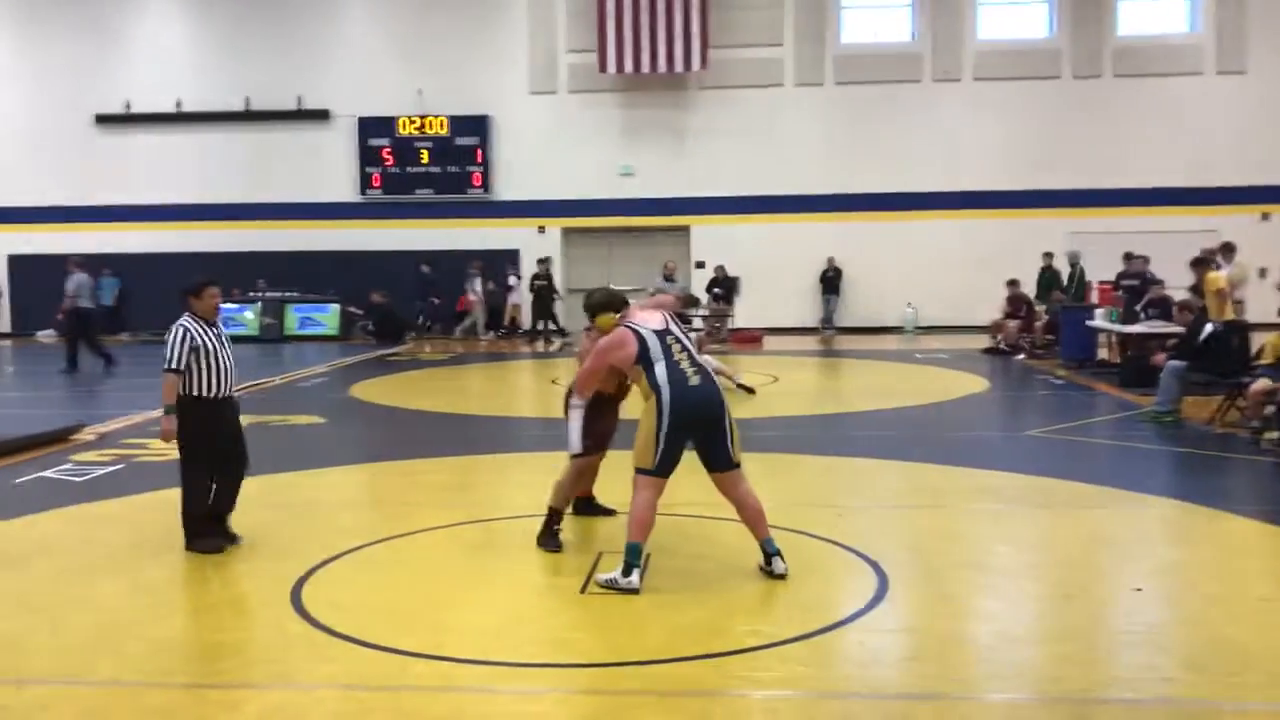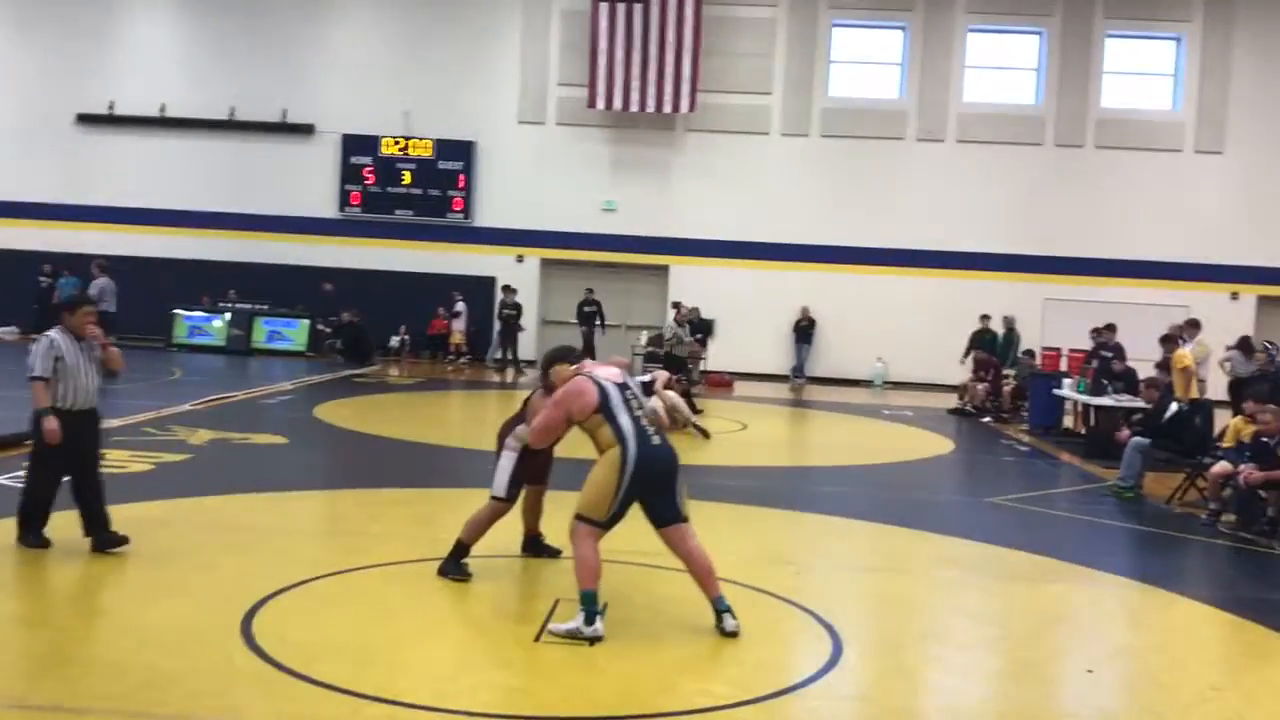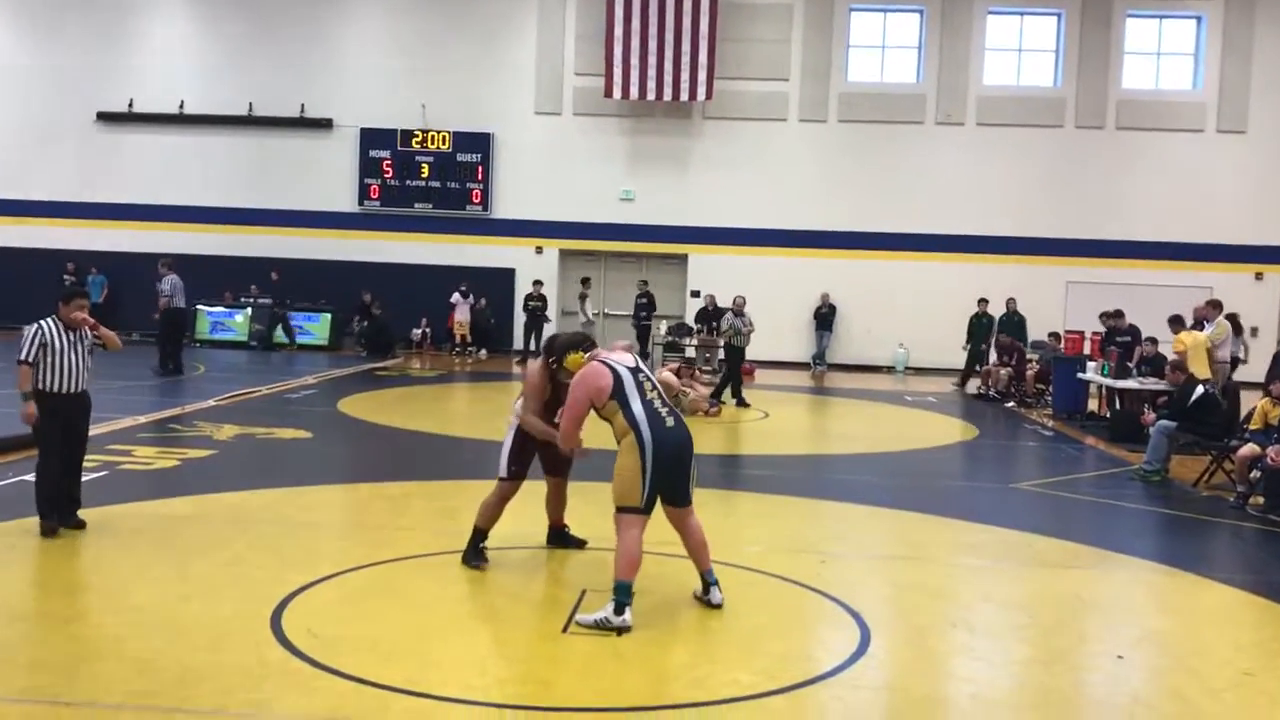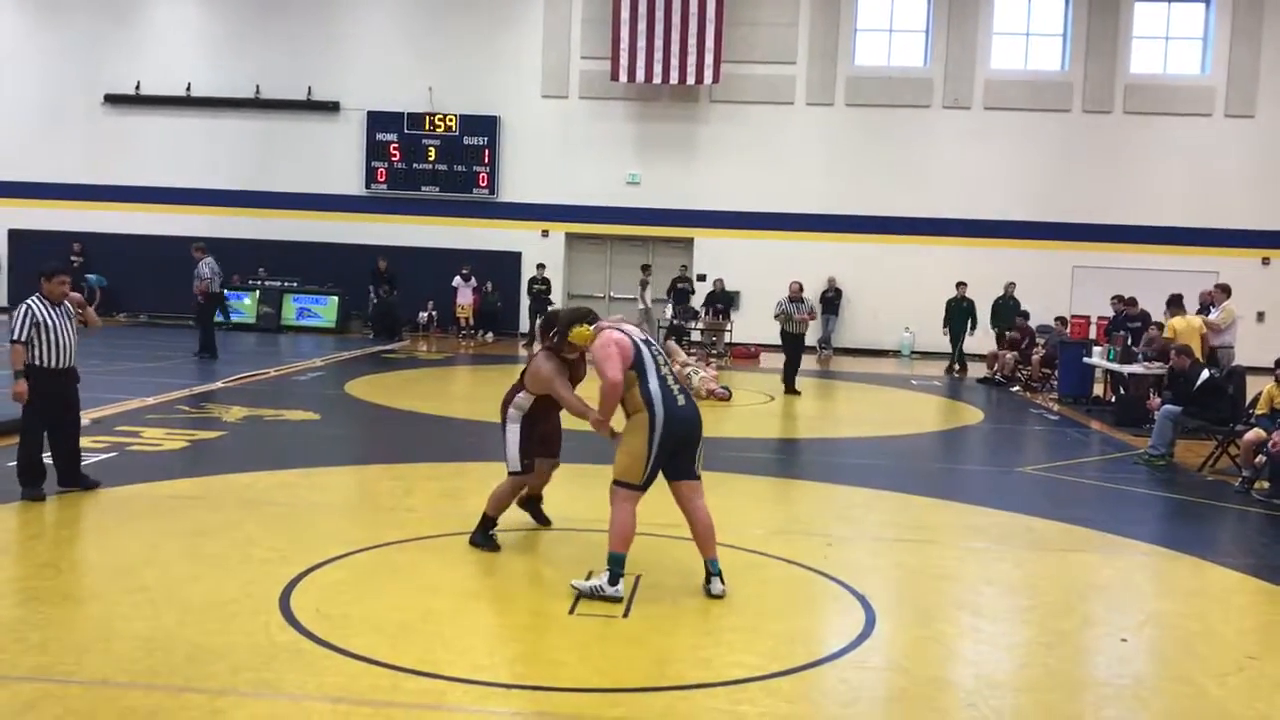
dt=1s
person 1, frame 1
left shoulder: (613, 342)
right shoulder: (662, 313)
left elbow: (582, 389)
left hip: (670, 404)
right hip: (710, 396)
left knee: (646, 488)
right knee: (734, 482)
left ankle: (630, 572)
right ankle: (773, 558)
person 1, frame 2
left shoulder: (572, 390)
right shoulder: (614, 371)
left elbow: (536, 439)
left wrist: (548, 411)
left hip: (627, 458)
right hip: (663, 454)
left knee: (584, 533)
right knee: (683, 538)
left ankle: (589, 620)
right ankle: (724, 614)
person 1, frame 3
left shoulder: (586, 376)
right shoulder: (628, 356)
left elbow: (567, 432)
left wrist: (569, 444)
left hip: (644, 443)
right hip: (680, 435)
left knee: (629, 525)
right knee: (684, 515)
left ankle: (619, 609)
right ankle: (711, 588)
person 1, frame 4
left shoulder: (604, 342)
right shoulder: (626, 330)
left elbow: (613, 379)
left wrist: (602, 418)
left hip: (653, 420)
right hip: (688, 414)
left knee: (623, 497)
right knee: (693, 499)
left ankle: (612, 580)
right ankle: (714, 577)
person 2, frame 1
left shoulder: (217, 327)
right shoulder: (185, 331)
right elbow: (172, 374)
left wrist: (229, 401)
right wrist: (169, 415)
left hip: (224, 406)
right hip: (197, 410)
left knee: (235, 463)
right knee: (199, 474)
left ankle: (216, 523)
right ankle: (198, 534)
person 2, frame 2
left shoulder: (93, 341)
right shoulder: (50, 342)
left elbow: (117, 366)
right elbow: (38, 381)
left wrist: (104, 344)
right wrist: (46, 416)
left hip: (86, 418)
right hip: (58, 419)
left knee: (89, 476)
right knee: (44, 476)
left ankle: (100, 533)
right ankle: (29, 529)
person 2, frame 3
left shoulder: (86, 331)
right shoulder: (40, 329)
left elbow: (116, 345)
right elbow: (25, 365)
left wrist: (94, 325)
right wrist: (28, 400)
left hip: (78, 401)
right hip: (48, 403)
left knee: (73, 459)
right knee: (49, 460)
left ankle: (67, 511)
right ankle: (48, 515)
person 2, frame 4
left shoulder: (67, 305)
right shoulder: (29, 308)
left elbow: (95, 324)
right elbow: (17, 345)
left wrist: (82, 304)
right wrist: (19, 378)
left hip: (66, 375)
right hip: (40, 378)
left knee: (69, 427)
right knee: (33, 432)
left ankle: (71, 476)
right ankle: (31, 484)
person 3, frame 1
left shoulder: (622, 335)
right shoulder: (594, 343)
left hip: (609, 403)
right hip: (585, 404)
left knee: (596, 456)
right knee: (581, 463)
left ankle: (584, 501)
right ankle: (550, 527)
person 3, frame 2
right shoulder: (544, 401)
right hip: (517, 444)
left knee: (537, 490)
right knee: (499, 505)
left ankle: (532, 541)
right ankle: (453, 560)
person 3, frame 3
right shoulder: (539, 373)
right elbow: (528, 418)
right wrist: (559, 438)
left hip: (559, 429)
right hip: (527, 427)
left knee: (558, 482)
right knee: (506, 488)
left ankle: (557, 532)
right ankle: (474, 546)
person 3, frame 4
left shoulder: (574, 351)
right shoulder: (547, 366)
right elbow: (569, 401)
right wrist: (593, 416)
left hip: (546, 412)
right hip: (521, 416)
left knee: (550, 463)
right knee: (519, 478)
left ankle: (531, 499)
right ankle: (482, 531)
